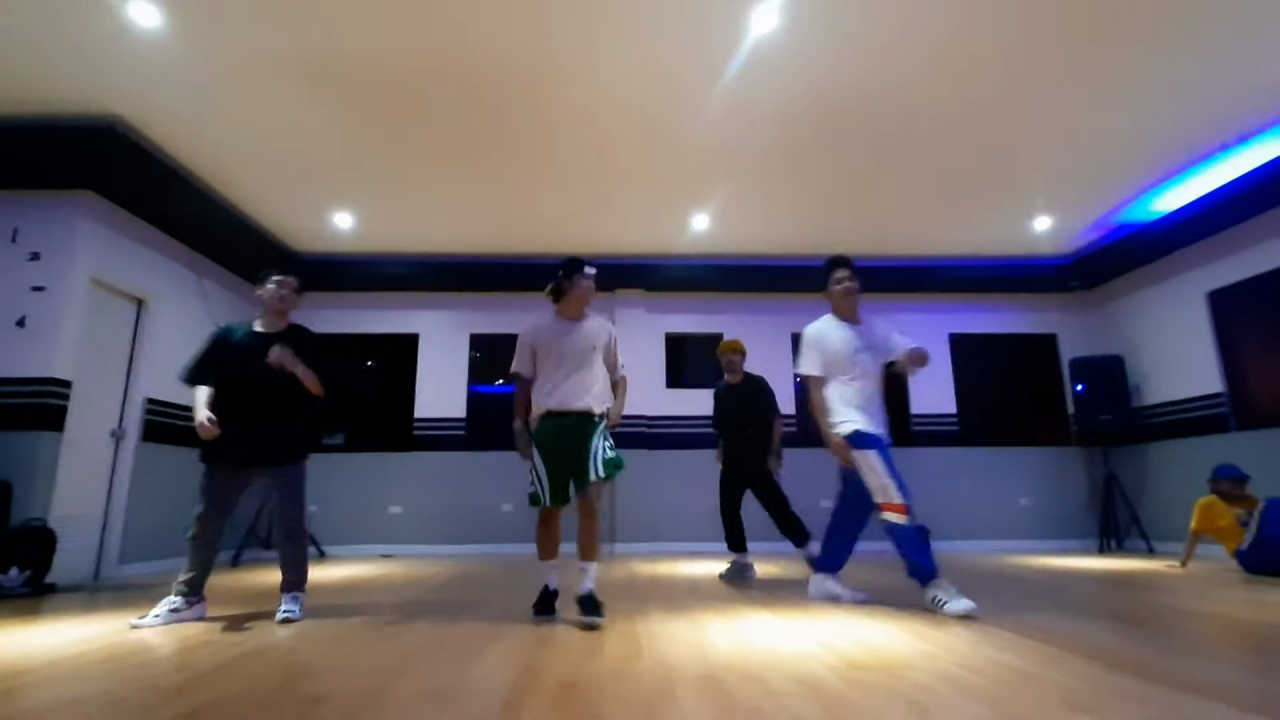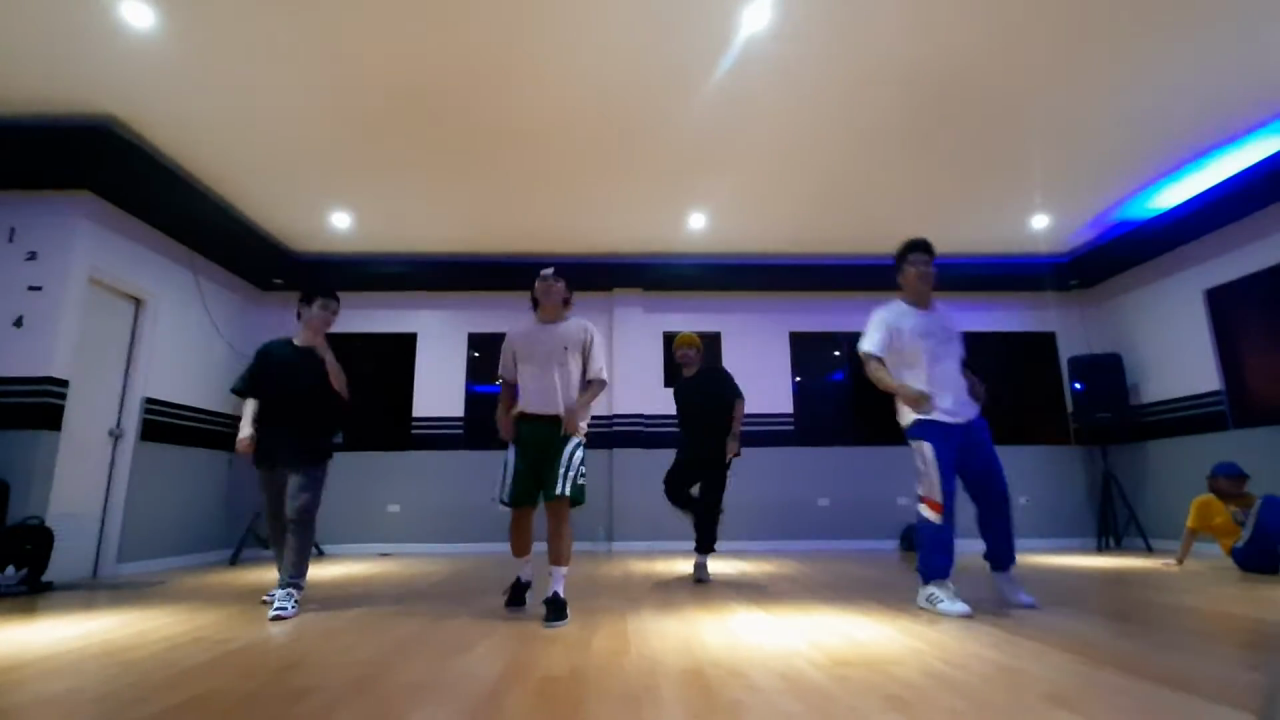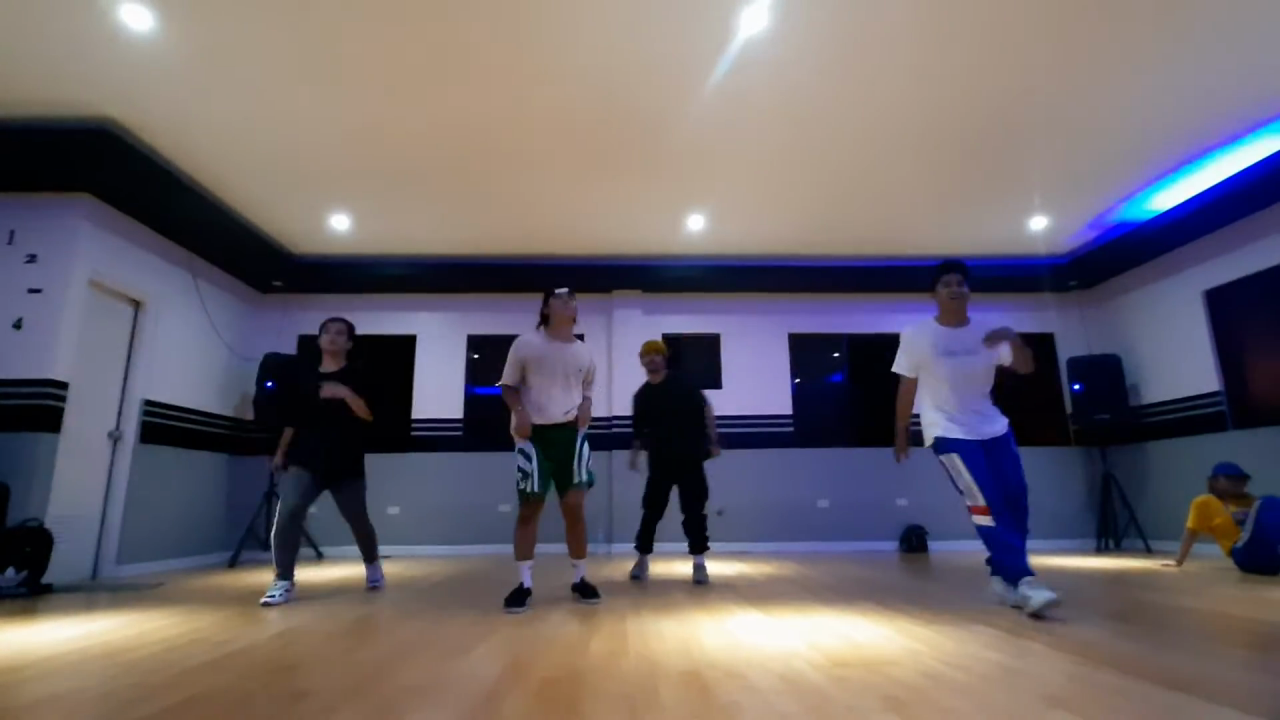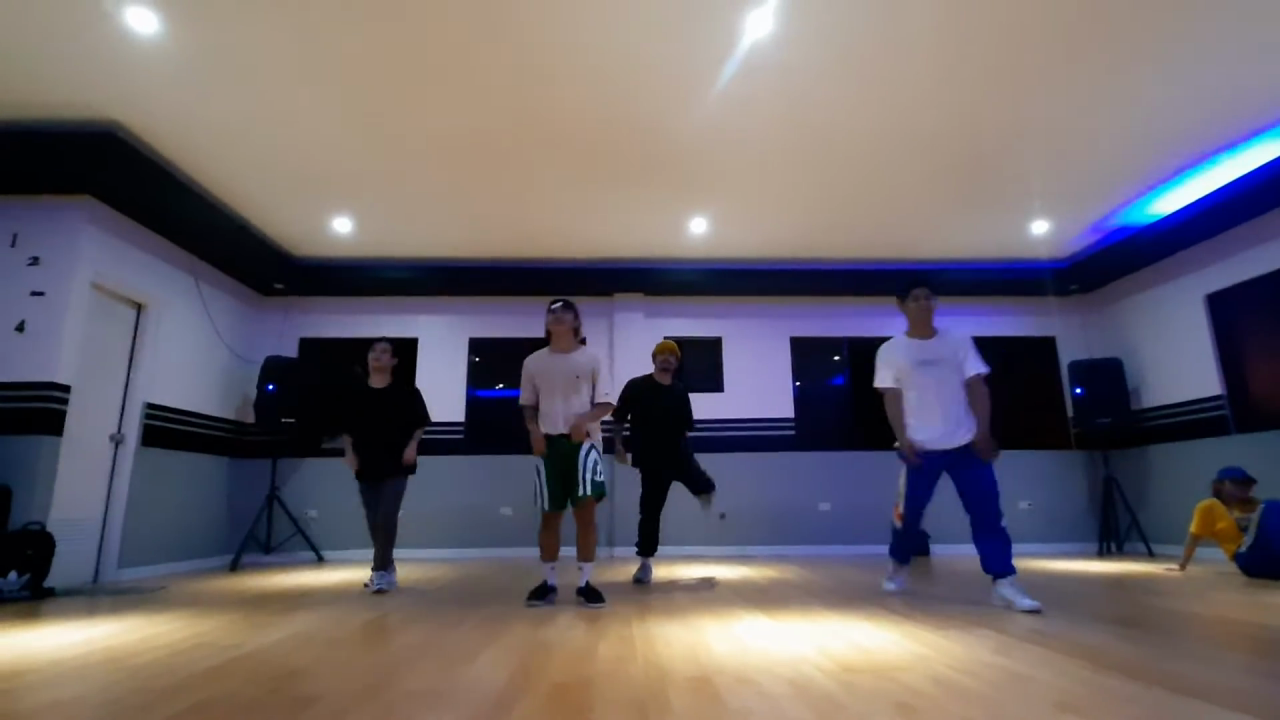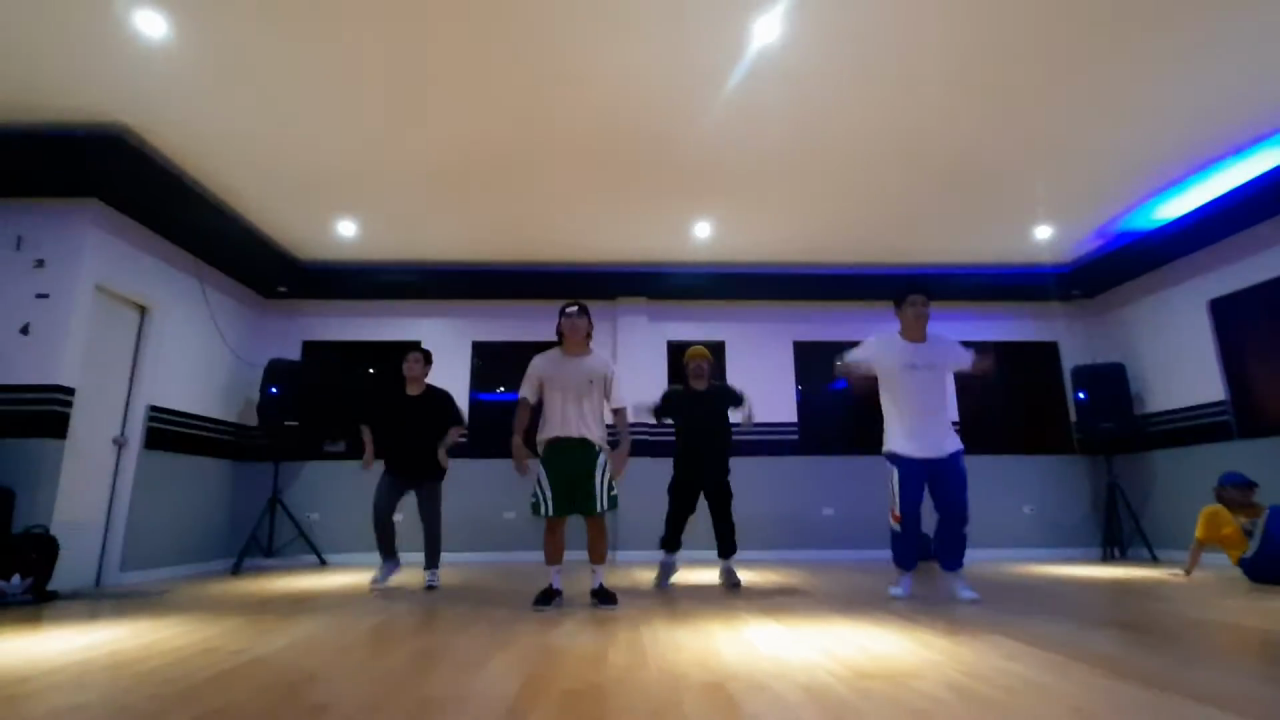
dt=0.5s
person 1, frame 1
left shoulder: (873, 328)
right shoulder: (817, 334)
left elbow: (905, 360)
right elbow: (815, 388)
left wrist: (916, 355)
right wrist: (831, 434)
left hip: (873, 428)
right hip: (853, 430)
left knee: (853, 509)
right knee: (894, 502)
left ankle: (823, 577)
right ankle: (933, 586)
person 1, frame 2
left shoulder: (944, 316)
right shoulder: (887, 316)
right elbow: (872, 364)
left wrist: (972, 381)
right wrist: (902, 390)
left hip: (967, 416)
right hip: (927, 419)
left knee: (994, 492)
right knee: (937, 498)
left ankle: (1002, 574)
right ankle: (933, 585)
person 1, frame 3
left shoulder: (992, 332)
right shoulder: (916, 337)
left elbow: (1026, 368)
right elbow: (907, 388)
left wrist: (1014, 340)
right wrist: (900, 433)
left hip: (992, 428)
right hip: (949, 433)
left knee: (1015, 498)
right knee: (987, 504)
left ankle: (1004, 577)
right ankle: (1024, 581)
person 1, frame 4
left shoulder: (959, 343)
right shoulder: (890, 350)
left elbow: (977, 386)
right elbow: (891, 398)
left wrist: (983, 430)
right wrist: (903, 437)
left hip: (964, 440)
right hip: (920, 444)
left knee: (986, 509)
right knee: (909, 511)
left ankle: (1004, 582)
right ankle: (898, 566)
person 1, frame 5
left shoulder: (945, 346)
right shoulder: (880, 346)
left elbow: (976, 367)
right elbow: (846, 367)
left wrist: (984, 360)
right wrist: (849, 367)
left hip: (945, 445)
right hip: (904, 447)
left knee: (956, 512)
right knee: (906, 512)
left ankle: (951, 572)
right ankle: (904, 574)
person 2, frame 1
left shoulder: (604, 330)
right shoulder: (535, 333)
left elbow: (618, 374)
right elbow: (523, 380)
left wrist: (618, 405)
right wrist: (520, 426)
left hip: (590, 420)
right hip: (549, 424)
left knee: (589, 500)
right knee: (549, 508)
left ankle: (588, 591)
right ankle: (550, 586)
person 2, frame 2
left shoulder: (584, 331)
right shoulder: (516, 337)
left elbow: (598, 379)
left wrist: (578, 406)
right wrist: (503, 413)
left hip: (565, 427)
right hip: (525, 426)
left knee: (559, 508)
right knee: (520, 510)
left ankle: (556, 593)
right ankle: (523, 577)
person 2, frame 3
left shoulder: (584, 354)
right shoulder: (525, 344)
right elbow: (508, 386)
left wrist: (585, 407)
right wrist: (519, 412)
left hip: (571, 433)
right hip: (533, 433)
left knee: (574, 506)
right knee: (529, 507)
left ankle: (579, 578)
right ankle: (524, 584)
person 2, frame 4
left shoulder: (591, 359)
right shoulder: (533, 362)
left elbow: (605, 403)
right elbow: (527, 405)
left wrist: (585, 419)
right wrist: (533, 429)
left hip: (583, 442)
right hip: (547, 443)
left knee: (585, 511)
right knee: (550, 517)
left ankle: (584, 582)
right ankle: (549, 582)
person 2, frame 5
left shoulder: (603, 366)
right shoulder: (543, 362)
left elbow: (617, 407)
right elbow: (526, 401)
left wrist: (624, 444)
right wrist: (517, 438)
left hip: (591, 447)
right hip: (553, 447)
left knee: (596, 519)
right knee: (553, 519)
left ankle: (598, 585)
right ankle: (554, 586)
person 3, frame 1
left shoulder: (305, 342)
right shoulder: (228, 337)
left elbow: (319, 390)
right elbow: (204, 379)
left wrist: (293, 366)
right wrist: (201, 409)
left hip: (285, 449)
right hip: (231, 447)
left knee: (290, 522)
right knee: (206, 519)
left ankle: (292, 593)
right ankle: (188, 597)
person 3, frame 2
left shoulder: (331, 356)
right shoulder: (271, 351)
left elbow: (342, 391)
right elbow: (251, 394)
left wrist: (324, 352)
right wrist: (246, 425)
left hip: (310, 451)
right hip: (270, 447)
left knee: (299, 514)
right knee: (275, 518)
left ankle: (290, 589)
right ankle: (285, 579)
person 3, frame 3
left shoulder: (355, 378)
right shoulder: (304, 380)
left elbow: (367, 415)
right elbow: (294, 422)
left wrist: (344, 392)
right wrist: (280, 453)
left hip: (346, 464)
right hip: (305, 462)
left knee: (358, 521)
right knee: (287, 515)
left ankle: (372, 566)
right ankle: (283, 582)
person 3, frame 4
left shoulder: (406, 392)
right shoulder: (358, 396)
left elbow: (421, 424)
right elbow: (348, 430)
left wrist: (413, 445)
right wrist: (349, 452)
left hip: (396, 466)
right hip: (367, 467)
left knee: (386, 517)
right knee: (374, 521)
left ankle: (383, 570)
right ankle: (385, 566)
person 3, frame 5
left shoulder: (439, 398)
right shoulder: (390, 400)
left elbow: (457, 425)
right elbow: (368, 425)
left wrist: (443, 446)
right wrist: (369, 449)
left hip: (428, 469)
right hip: (395, 467)
left knee: (431, 520)
right knee: (381, 511)
left ankle: (432, 570)
right ankle: (389, 562)
person 4, frame 1
left shoulder: (757, 385)
right shoulder: (719, 392)
left elbow: (776, 419)
left wrist: (774, 453)
right wrist: (721, 449)
left hip: (758, 458)
right hip: (733, 459)
left knee: (777, 507)
right knee: (729, 509)
left ankle: (808, 550)
right ankle: (741, 561)
person 4, frame 2
left shoulder: (716, 375)
right shoulder: (680, 388)
left elbow: (738, 401)
left wrist: (734, 436)
right wrist: (684, 448)
left hip: (717, 450)
right hip: (692, 450)
left knee: (709, 504)
right knee: (673, 488)
left ankle: (701, 559)
person 4, frame 3
left shoulder: (682, 384)
right shoulder: (642, 395)
left elbow: (706, 409)
right elbow: (640, 430)
left wrist: (713, 440)
right wrist: (635, 455)
left hip: (690, 457)
right hip: (661, 459)
left knee: (693, 508)
right knee: (653, 506)
left ankle: (699, 561)
right ankle: (642, 558)
person 4, frame 4
left shoulder: (680, 392)
right shoulder: (637, 386)
left elbow: (686, 426)
right elbow: (619, 417)
left wrist: (688, 448)
right wrist: (618, 445)
left hip: (678, 452)
right hip: (651, 458)
left knee: (703, 485)
right knee: (650, 509)
left ankle: (703, 491)
right ankle: (645, 562)
person 4, frame 5
left shoulder: (720, 392)
right shoulder: (675, 395)
left elbow: (740, 399)
right elbow: (658, 414)
left wrist: (747, 412)
left hip: (716, 465)
right hip: (686, 464)
left knee: (722, 514)
right knee: (677, 511)
left ankle: (727, 567)
right ankle: (668, 559)
